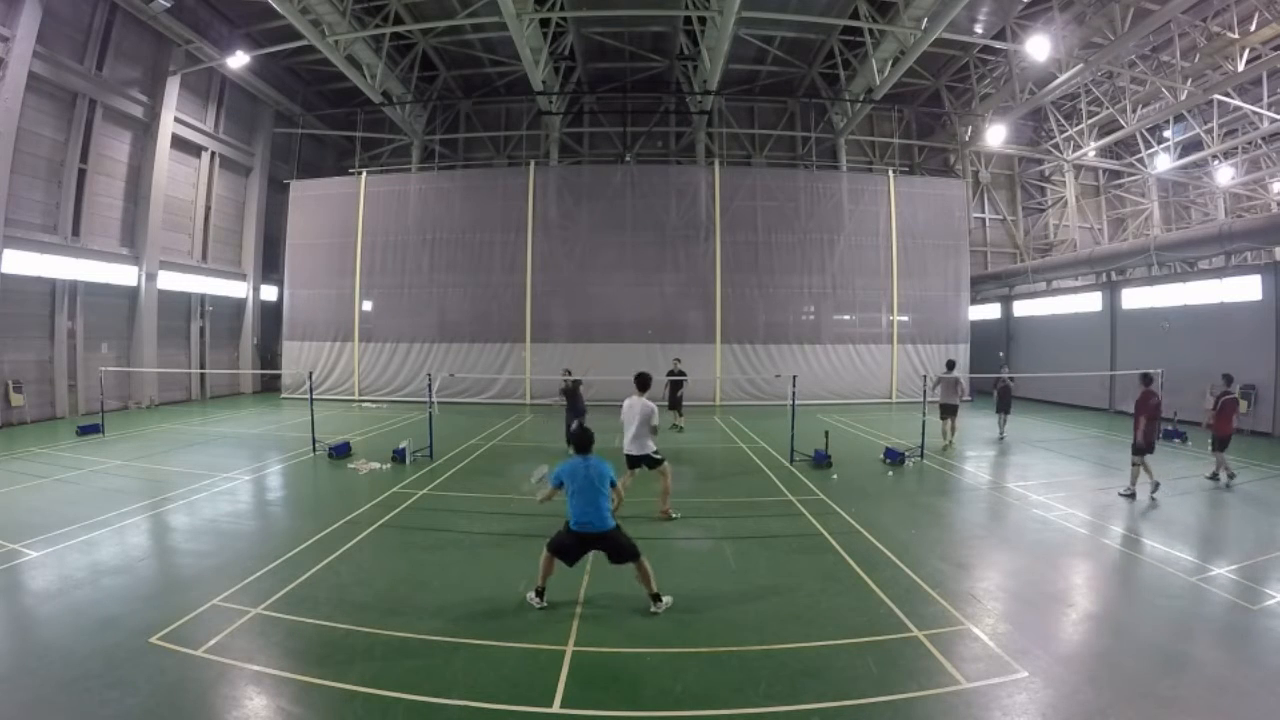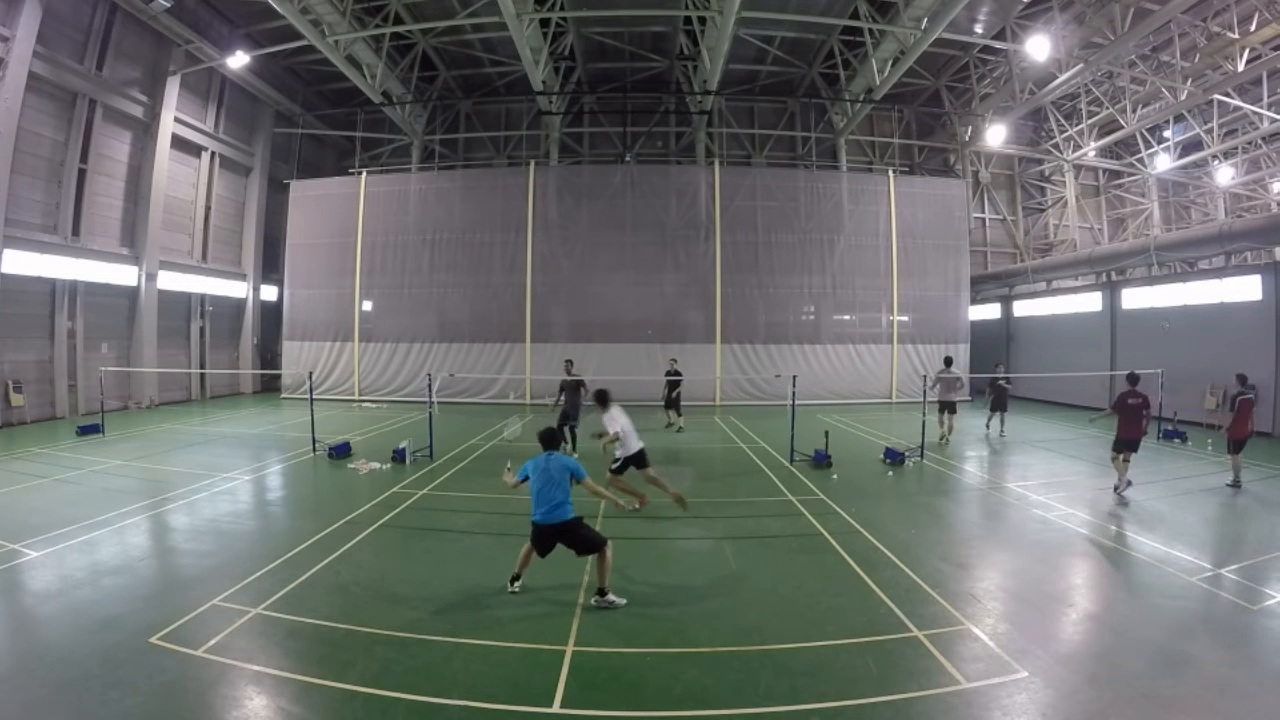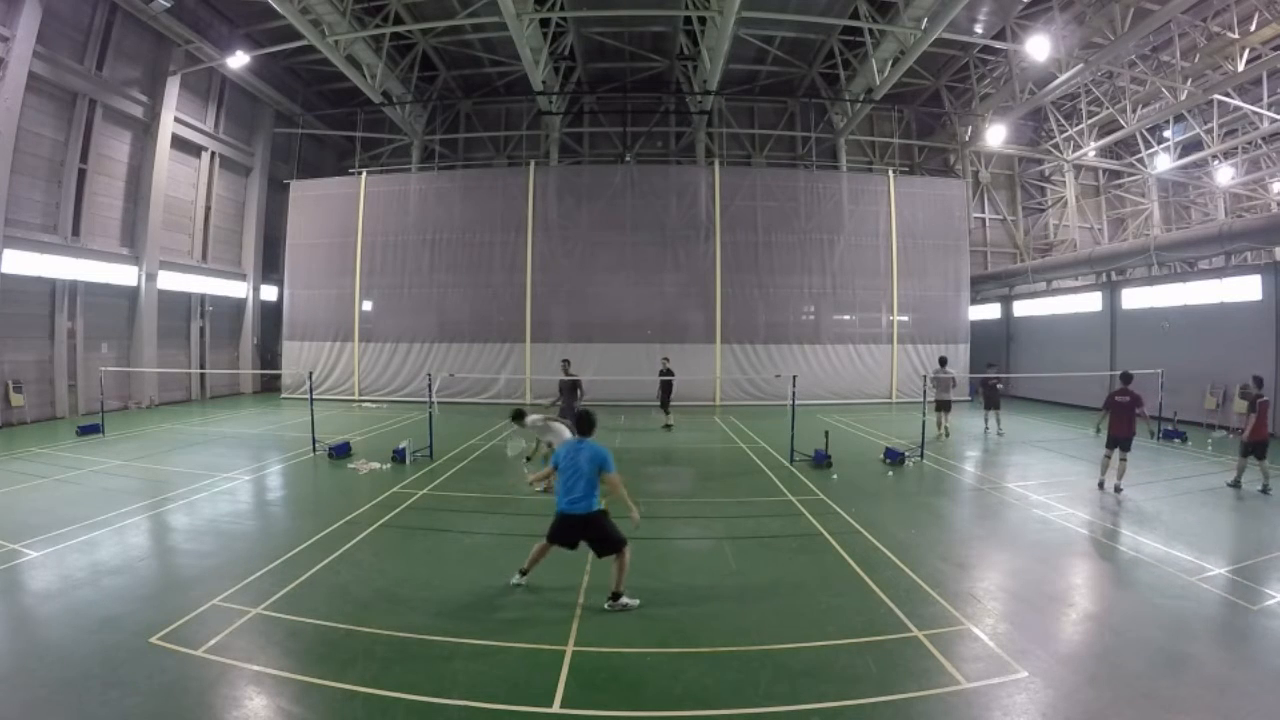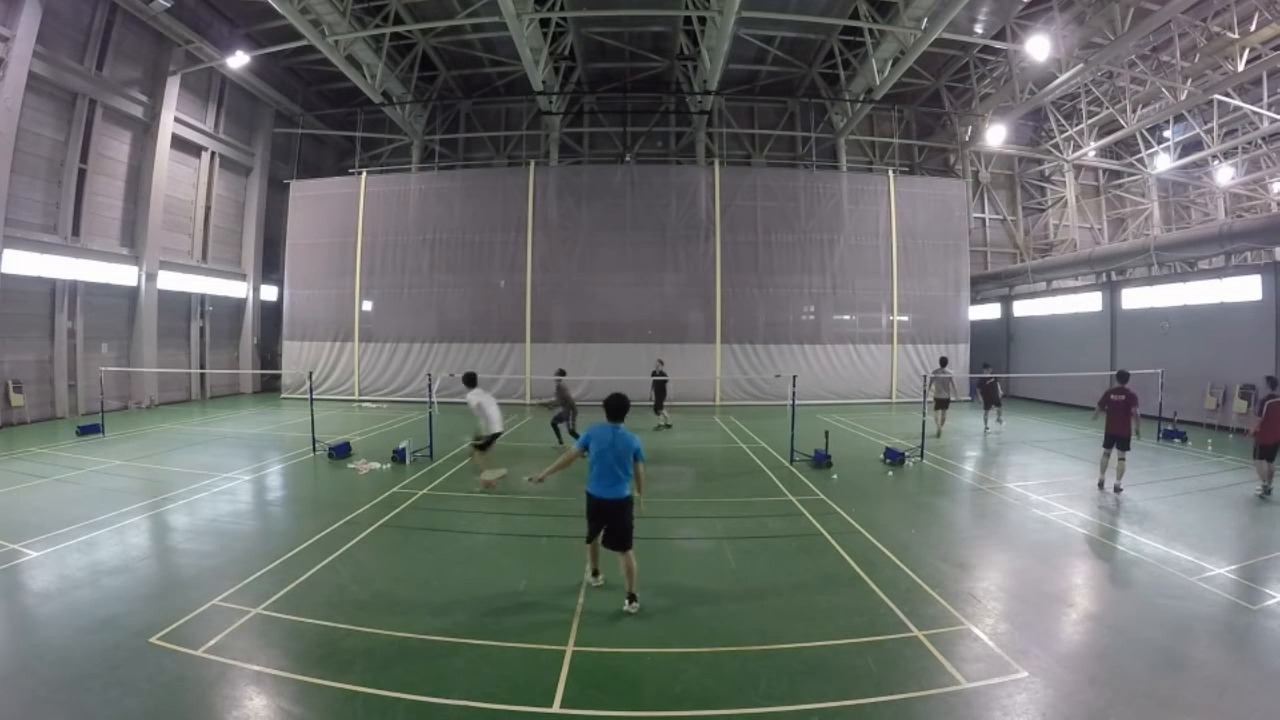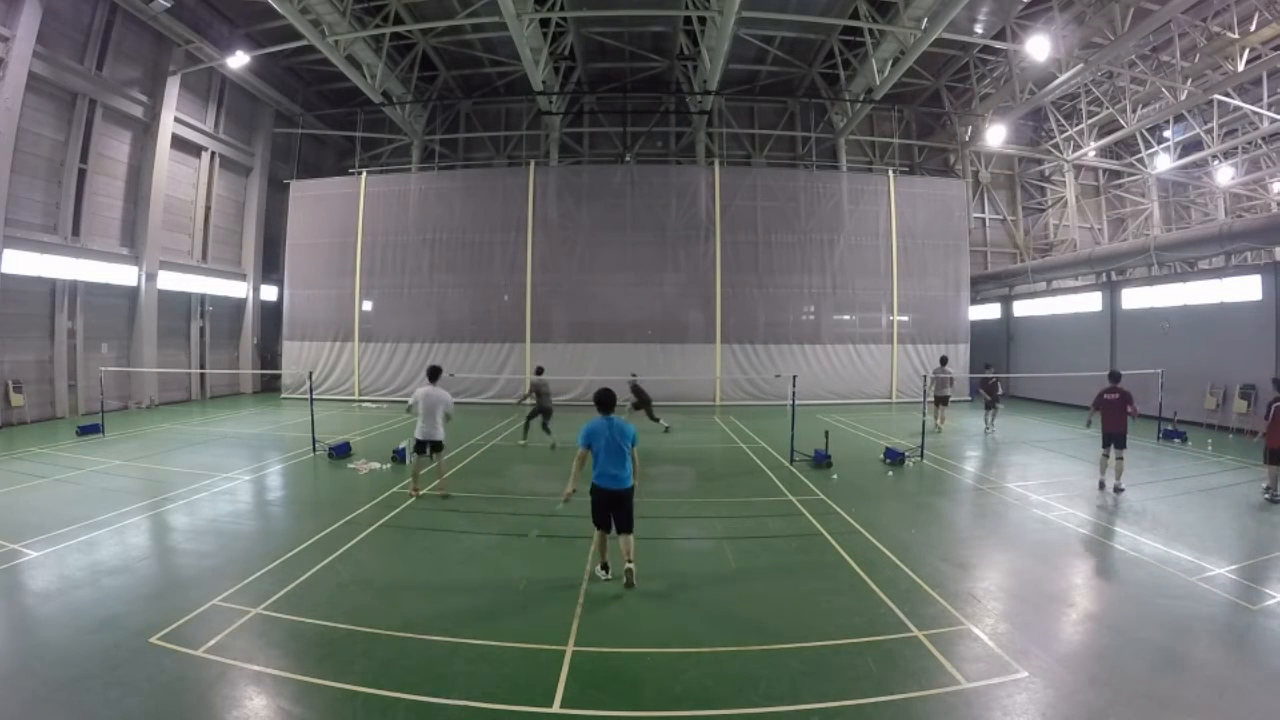
dt=0.4s
person 1, frame 1
left shoulder: (564, 468)
right shoulder: (604, 467)
left elbow: (547, 496)
right elbow: (618, 496)
left wrist: (539, 496)
right wrist: (612, 503)
left hip: (577, 530)
right hip: (606, 529)
left knee: (549, 551)
right knee: (637, 558)
left ankle: (539, 595)
right ankle: (656, 599)
person 1, frame 2
left shoulder: (531, 464)
right shoulder: (570, 463)
left elbow: (512, 483)
right elbow: (592, 488)
left wrist: (506, 476)
right wrist: (616, 500)
left hip: (540, 523)
right hip: (565, 522)
left knee: (531, 544)
right knee: (605, 546)
left ankle: (515, 580)
right ankle: (602, 593)
person 1, frame 3
left shoulder: (563, 449)
right shoulder: (600, 452)
left elbow: (546, 473)
right elbow: (614, 483)
left wrist: (532, 479)
right wrist: (632, 509)
left hip: (565, 512)
right hip: (590, 513)
left knee: (548, 542)
right knee: (622, 549)
left ankle: (522, 574)
right ankle: (616, 598)
person 1, frame 4
left shoulder: (593, 432)
right shoulder: (633, 440)
left elbow: (569, 457)
right elbow: (639, 472)
left wrist: (544, 474)
right wrist: (639, 493)
left hip: (596, 497)
right hip: (621, 499)
left knee: (593, 537)
right knee: (625, 549)
left ankle: (594, 574)
right ankle: (631, 598)
person 1, frame 5
left shoulder: (590, 428)
right shoulder: (628, 428)
left elbow: (580, 458)
right elbow: (634, 458)
left wrist: (571, 485)
right wrist: (634, 479)
left hip: (601, 487)
right hip: (624, 487)
left knee: (601, 529)
right knee: (625, 532)
left ankle: (604, 568)
right ankle: (629, 562)
